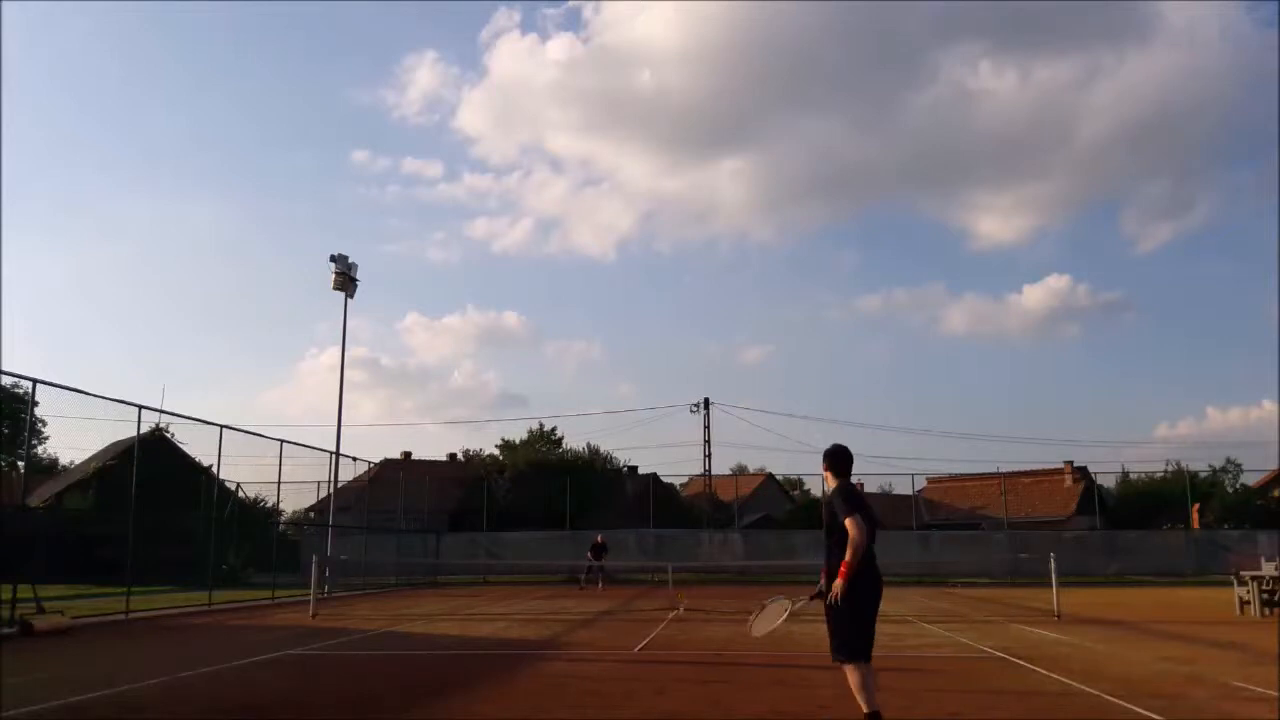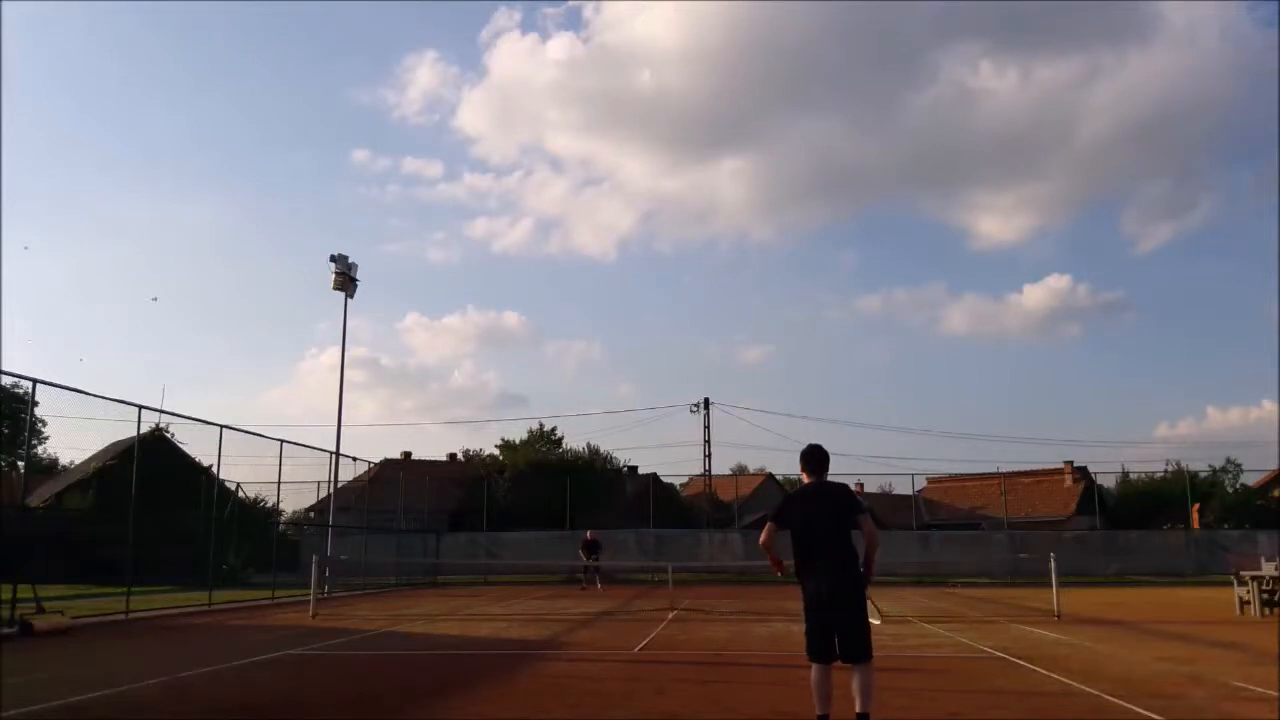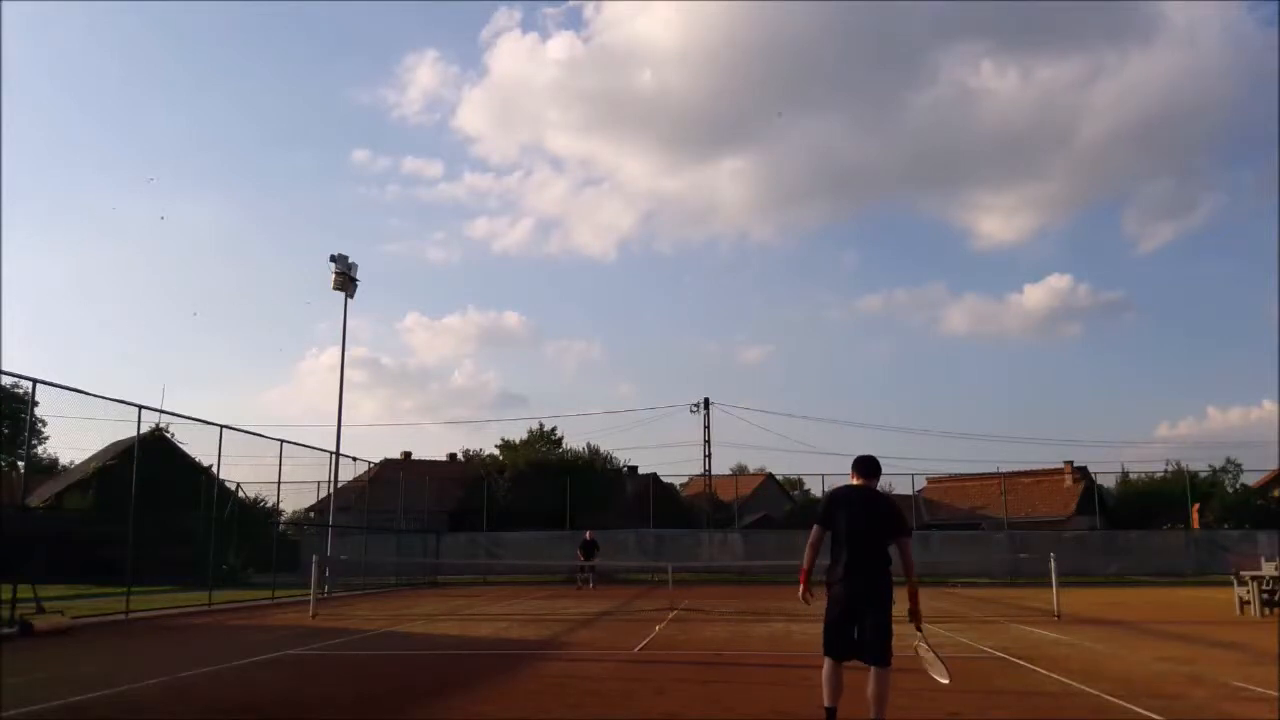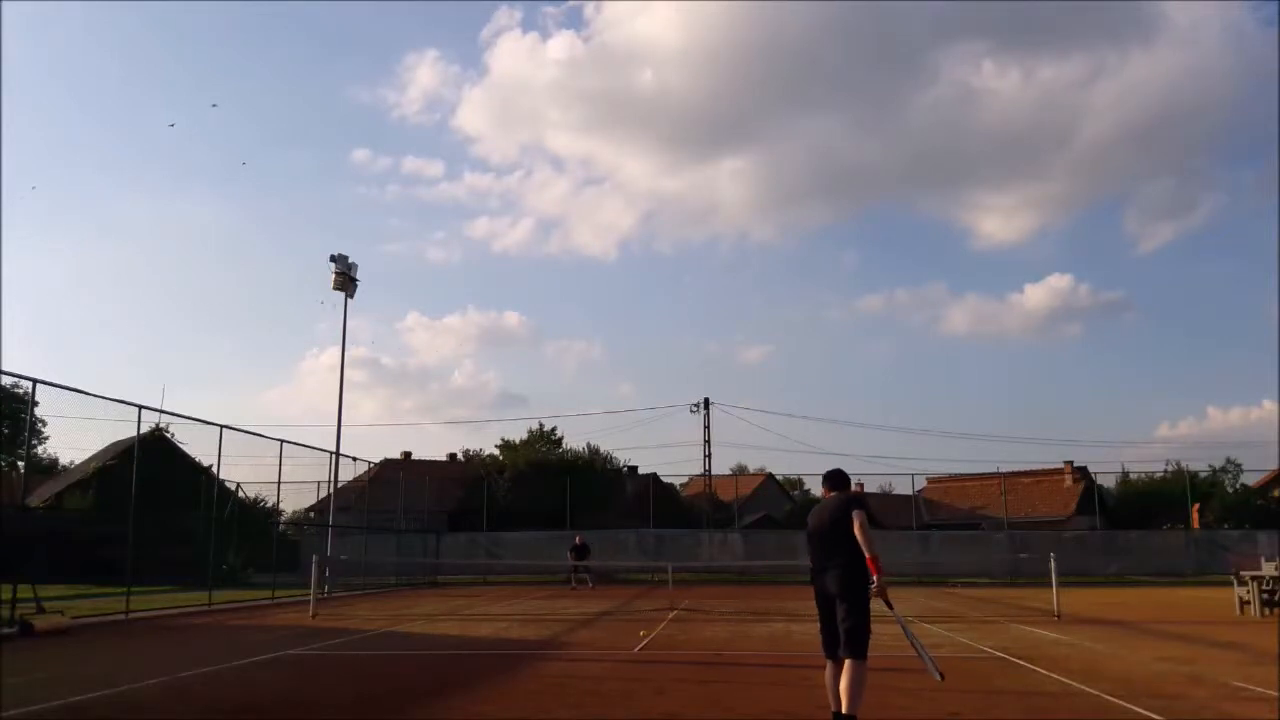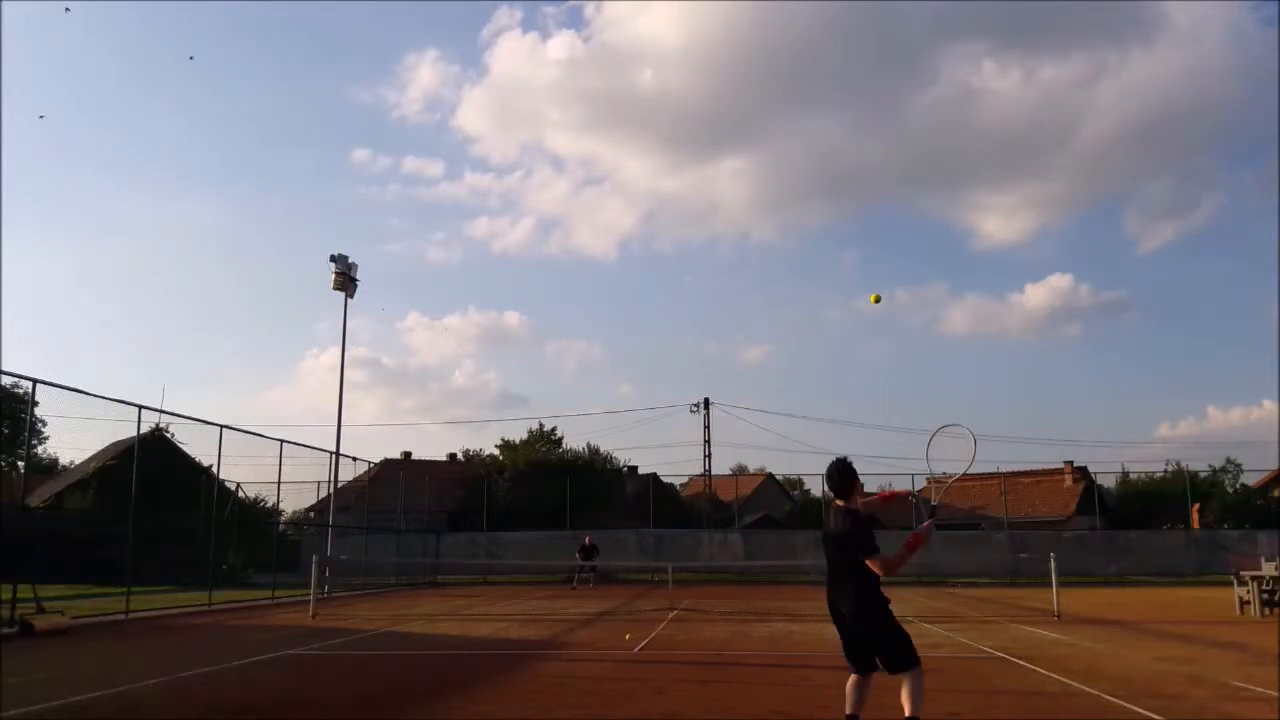
dt=1s
person 1, frame 1
left shoulder: (839, 494)
right shoulder: (855, 495)
left elbow: (858, 536)
left wrist: (841, 576)
right wrist: (828, 573)
left hip: (850, 587)
right hip: (868, 583)
left knee: (847, 659)
right knee: (860, 657)
person 1, frame 2
left shoulder: (790, 501)
right shoulder: (842, 492)
left elbow: (765, 540)
right elbow: (871, 533)
left wrist: (777, 564)
right wrist: (868, 567)
left hip: (813, 584)
right hip: (847, 581)
left knee: (820, 660)
right knee: (861, 659)
person 1, frame 3
left shoulder: (834, 497)
right shoulder: (889, 505)
left elbow: (814, 542)
right elbow: (906, 557)
left wrist: (804, 581)
right wrist: (914, 600)
left hip: (840, 583)
right hip: (877, 585)
left knee: (833, 656)
right knee: (879, 663)
person 1, frame 4
left shoulder: (814, 514)
right shoulder: (854, 499)
right elbow: (860, 526)
right wrist: (875, 569)
left hip: (822, 584)
right hip: (850, 579)
left knee: (834, 658)
right knee: (855, 658)
person 1, frame 5
left shoulder: (834, 513)
right shoulder: (854, 525)
right elbow: (884, 569)
left wrist: (887, 497)
right wrist: (915, 542)
left hip: (839, 606)
right hip: (865, 606)
left knee: (861, 670)
right knee: (909, 668)
